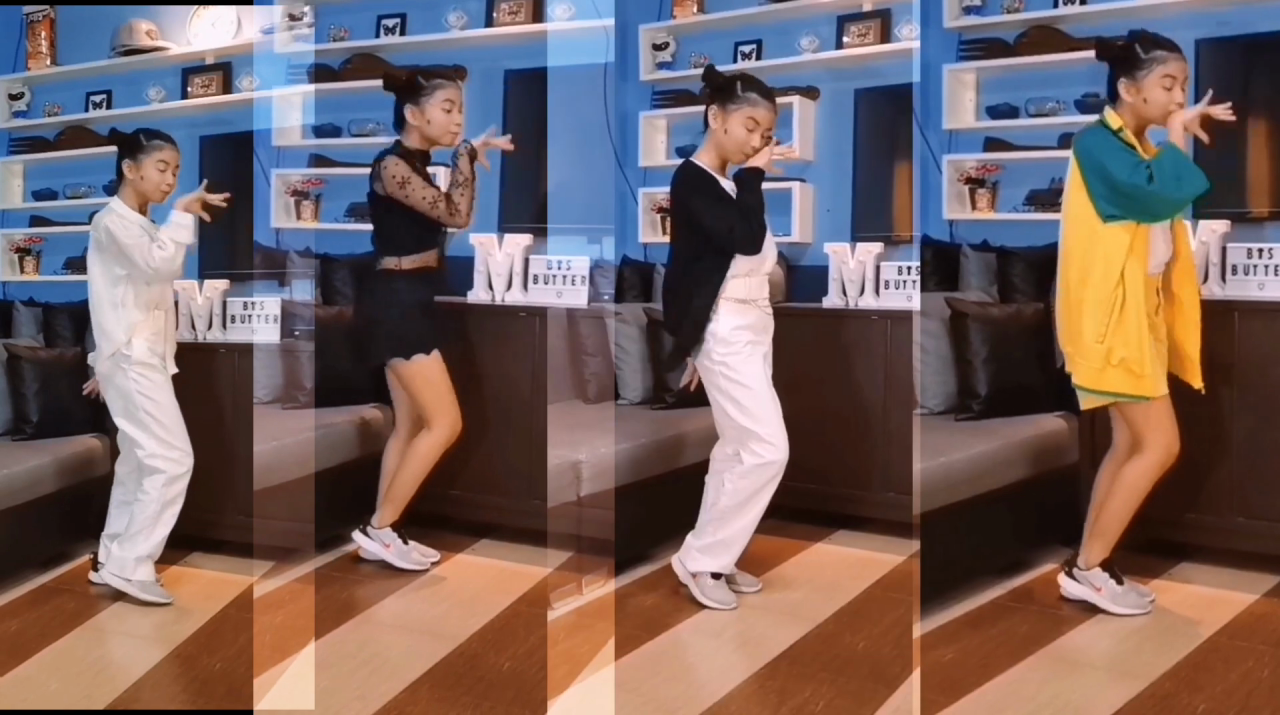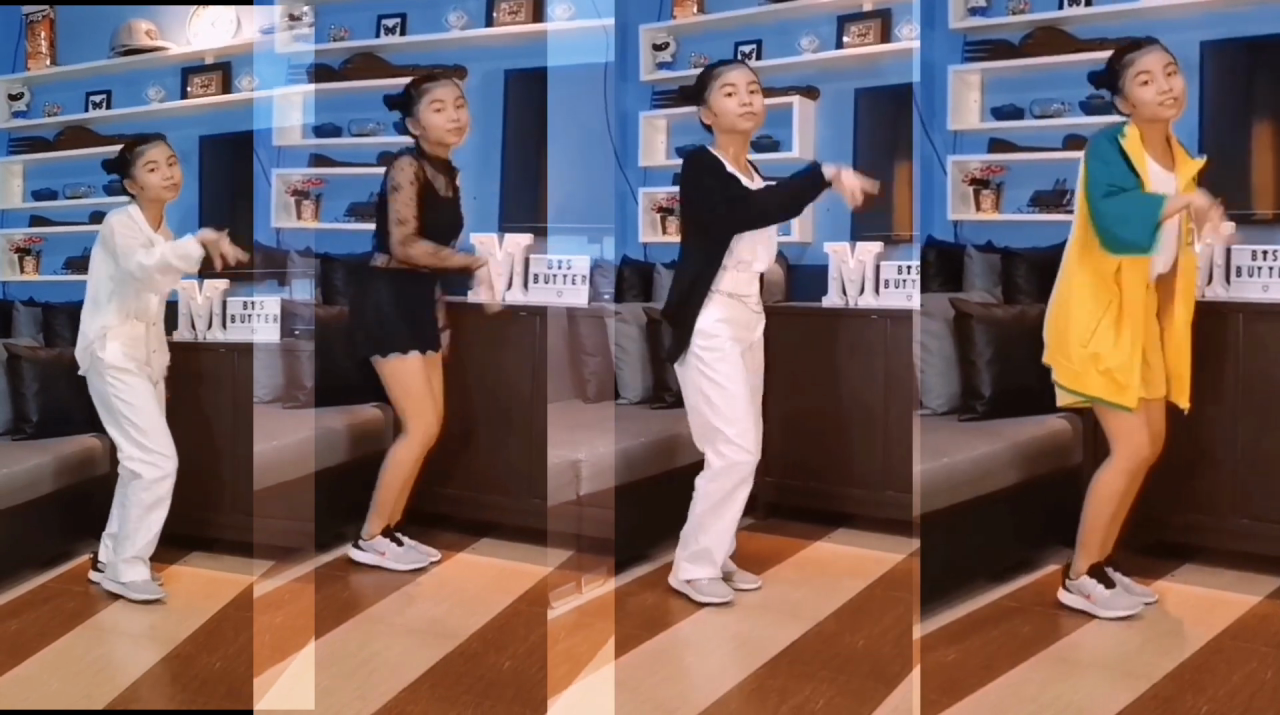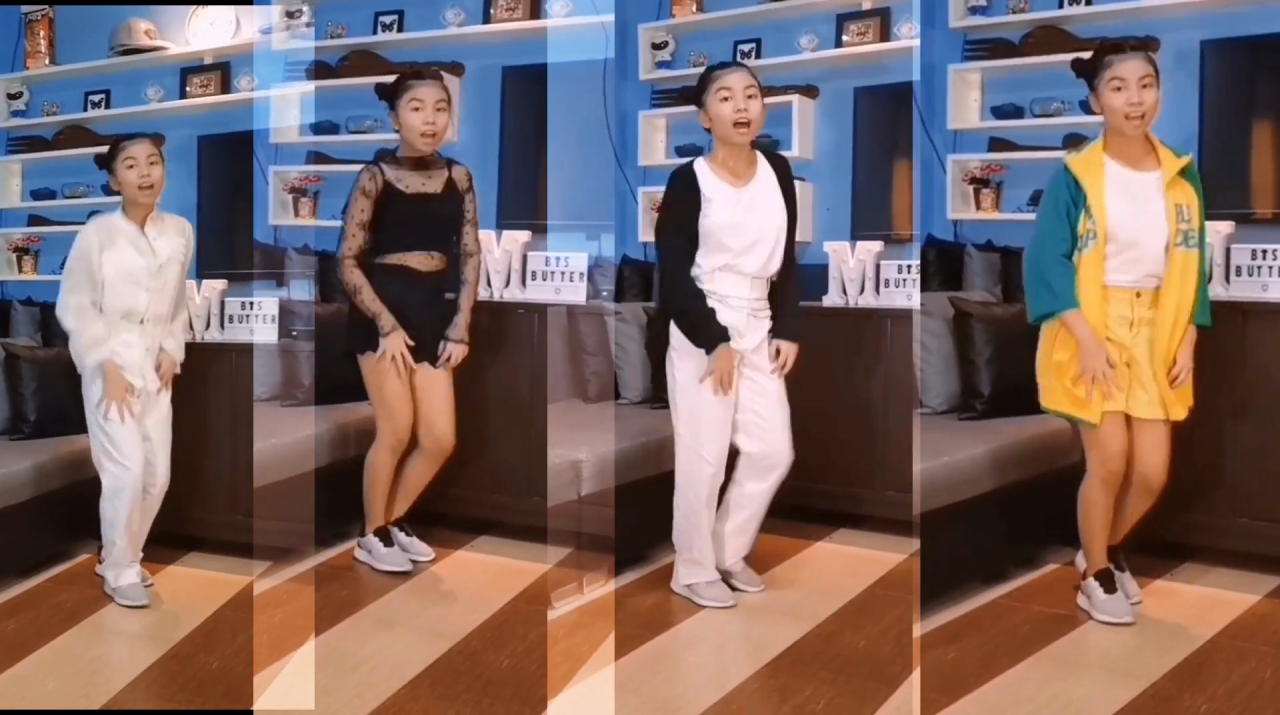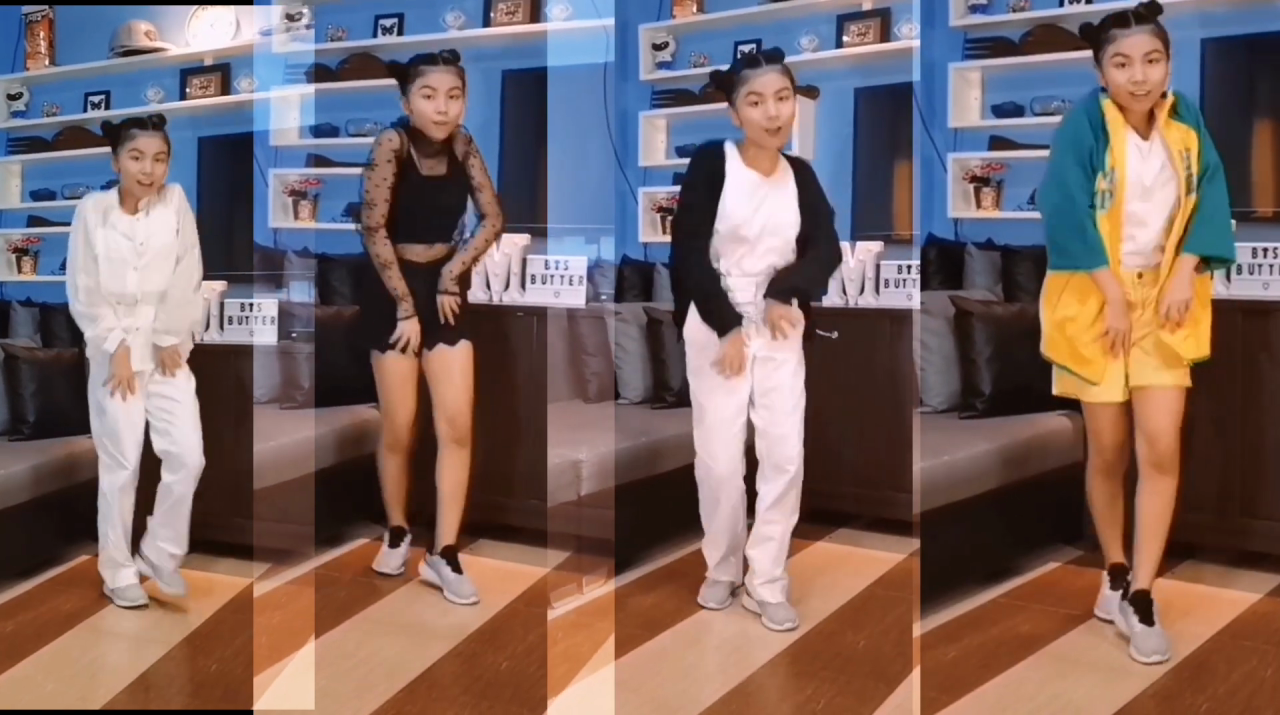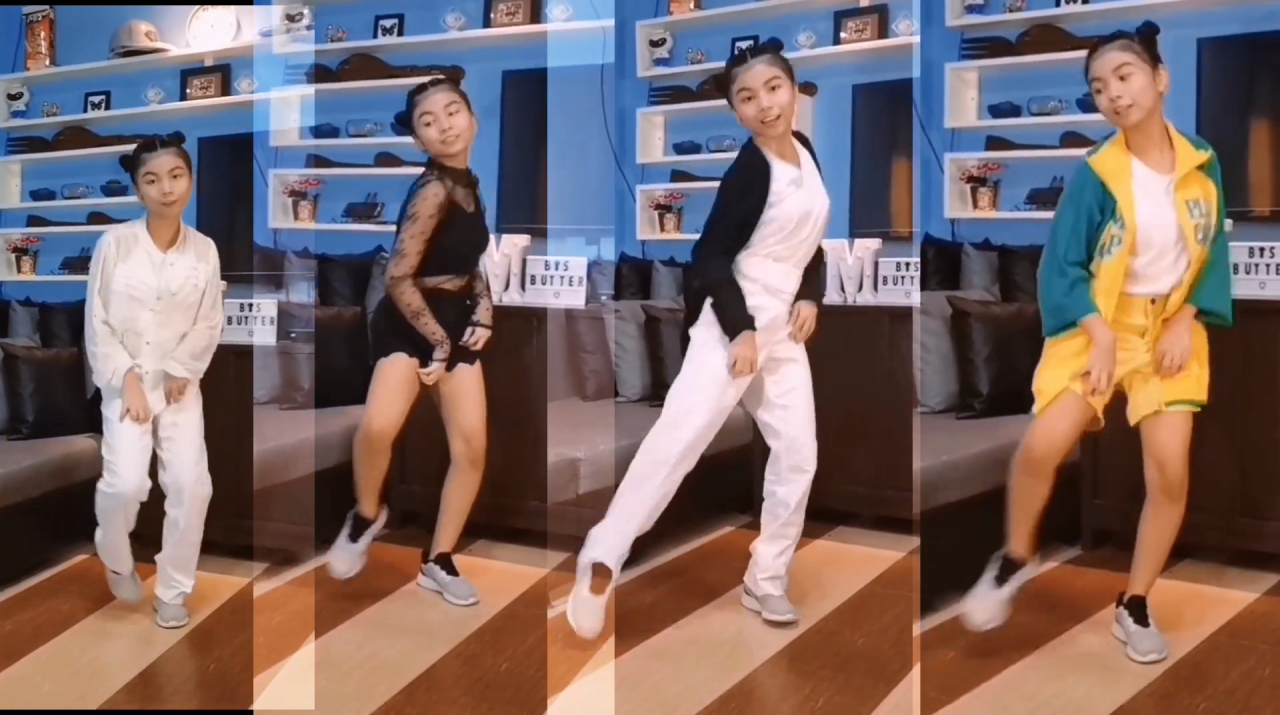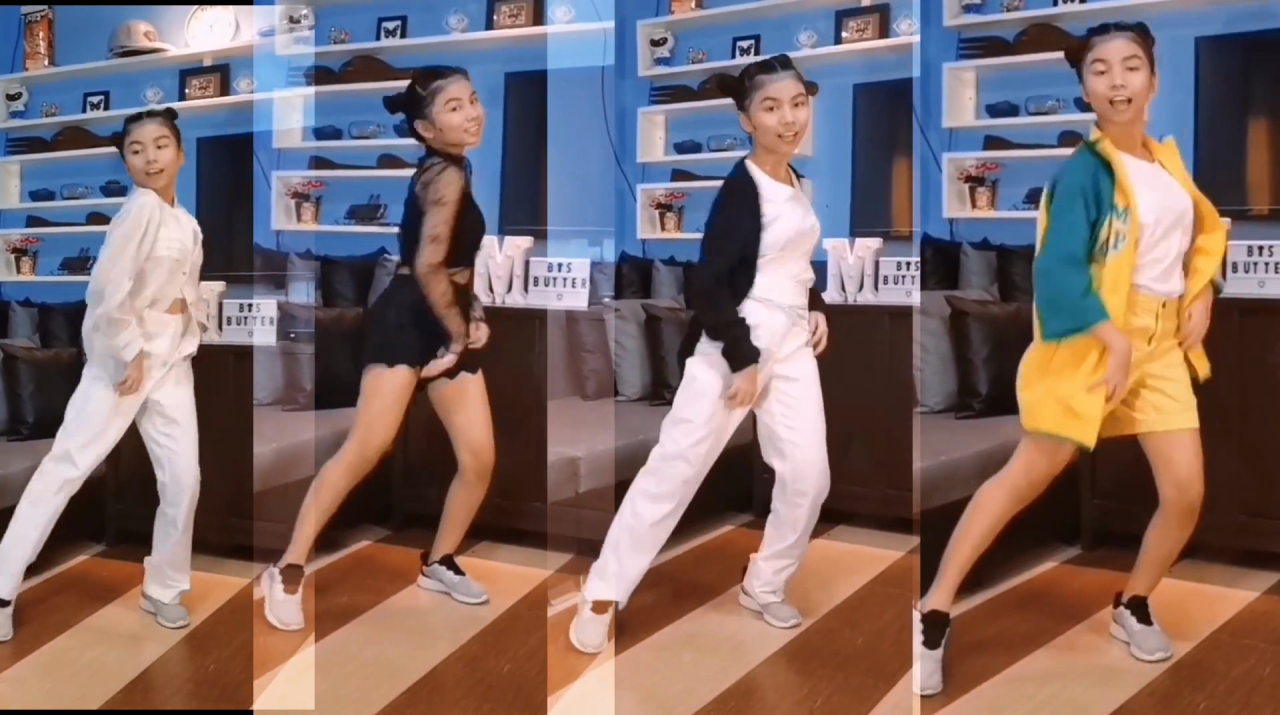
dt=0.3s
person 1, frame 1
left shoulder: (1143, 149)
right shoulder: (1097, 144)
right elbow: (1159, 194)
right wrist: (1180, 125)
left hip: (1138, 312)
right hip: (1108, 316)
left knee: (1129, 442)
right knee: (1160, 443)
left ankle: (1089, 565)
right ankle: (1086, 567)
person 1, frame 2
left shoulder: (1182, 160)
right shoulder: (1109, 151)
right elbow: (1115, 219)
right wrist: (1180, 201)
left hip: (1145, 317)
right hip: (1102, 319)
left knee: (1149, 444)
right knee: (1132, 448)
left ankle: (1098, 565)
right ankle: (1079, 577)
person 1, frame 3
left shoulder: (1179, 175)
right shoulder: (1076, 173)
left elbow: (1191, 259)
right elbow: (1047, 259)
left wrist: (1188, 332)
right wrist: (1084, 336)
left hip: (1156, 332)
right hip: (1089, 329)
left knee: (1152, 473)
right knee: (1109, 461)
left ankle: (1103, 552)
right ankle: (1097, 576)
person 1, frame 4
left shoulder: (1184, 119)
right shoulder: (1086, 122)
left elbow: (1210, 197)
right elbow: (1065, 210)
left wrist: (1187, 270)
right wrist: (1111, 294)
left hip: (1163, 302)
right hip: (1095, 303)
left knee: (1161, 448)
right knee: (1108, 450)
left ankle: (1140, 595)
right ankle: (1115, 571)
person 1, frame 5
left shoulder: (1200, 164)
right shoulder: (1098, 174)
left elbow: (1212, 254)
right elbow: (1063, 264)
left wrist: (1190, 318)
right wrist: (1098, 341)
left hip: (1171, 329)
right hip: (1101, 330)
left knee: (1171, 475)
right knee: (1040, 451)
left ankle: (1133, 605)
right ankle: (1013, 559)
person 1, frame 6
left shoulder: (1168, 161)
right shoulder: (1086, 168)
left elbow: (1203, 233)
right elbow: (1060, 267)
left wrist: (1201, 294)
right wrist: (1113, 343)
left hip: (1161, 341)
right hip: (1090, 340)
left knee: (1186, 492)
right knee: (1026, 475)
left ankle: (1131, 604)
right ankle: (933, 612)
person 2, frame 1
left shoulder: (725, 180)
right shoulder: (692, 181)
right elbow: (746, 240)
right wrist: (751, 173)
left hip: (751, 327)
right hip: (728, 332)
left knee: (741, 448)
right knee: (766, 449)
left ankle: (716, 558)
right ankle: (701, 558)
person 2, frame 2
left shoulder: (747, 167)
right shoulder: (701, 165)
right elbow: (751, 208)
right wrist: (827, 175)
left hip: (746, 318)
right hip: (711, 323)
left knee: (743, 447)
right knee: (733, 450)
left ankle: (714, 557)
right ankle: (693, 567)
person 2, frame 3
left shoulder: (777, 172)
right shoulder: (688, 181)
left elbow: (785, 261)
right elbow: (673, 272)
left wrist: (786, 330)
right wrist: (713, 341)
left hip: (756, 331)
right hip: (699, 337)
left knee: (772, 453)
right knee: (702, 461)
left ankle: (728, 554)
right ankle: (693, 570)
person 2, frame 4
left shoulder: (801, 175)
right shoulder: (713, 161)
left elbow: (824, 250)
right elbow: (689, 253)
left wrist: (788, 295)
right wrist: (725, 327)
left hip: (778, 326)
right hip: (717, 329)
left knee: (784, 456)
right knee: (720, 457)
left ankle: (765, 583)
right ankle: (725, 559)
person 2, frame 5
left shoulder: (803, 151)
right shoulder: (752, 166)
right elbow: (713, 256)
left wrist: (809, 296)
right wrist: (741, 329)
left hip: (780, 329)
right hip: (727, 326)
left knee: (798, 453)
right knee: (676, 439)
left ankle: (766, 580)
right ankle: (603, 559)
person 2, frame 6
left shoulder: (798, 184)
right shoulder: (741, 186)
right elbow: (715, 279)
left wrist: (816, 308)
right wrist: (742, 360)
left hip: (790, 345)
right hip: (731, 344)
left knee: (809, 475)
right knee: (675, 463)
left ankle: (765, 586)
right ankle: (604, 592)
person 3, frame 1
left shoulder: (413, 166)
right shoulder: (393, 167)
right elbow: (456, 215)
right wrist: (470, 152)
left hip: (409, 303)
right hip: (394, 304)
left knee: (412, 424)
right knee: (445, 422)
left ankle: (382, 532)
right ankle: (379, 527)
person 3, frame 2
left shoulder: (447, 171)
right shoulder: (408, 166)
right elbow: (405, 245)
left wrist: (439, 313)
right wrist: (476, 263)
left hip: (420, 303)
right hip: (389, 302)
left knee: (429, 425)
right knee: (421, 428)
left ankle: (388, 531)
right ankle: (370, 537)
person 3, frame 3
left shoulder: (458, 176)
right shoulder: (375, 176)
left elbow: (471, 253)
right elbow: (348, 262)
left wrist: (462, 324)
right wrist: (387, 323)
left hip: (433, 308)
right hip: (382, 309)
left knee: (438, 439)
right knee: (396, 432)
left ankle: (397, 518)
right ankle: (373, 535)
person 3, frame 4
left shoulder: (463, 146)
right shoulder: (390, 143)
left elbow: (493, 219)
right elbow: (373, 227)
left wrist: (451, 275)
right wrist: (405, 305)
left hip: (441, 297)
right hip: (392, 298)
left knee: (455, 430)
right knee: (398, 431)
left ankle: (443, 554)
right ankle: (396, 530)
person 3, frame 5
left shoulder: (462, 182)
right shoulder: (434, 192)
right elbow: (398, 278)
left wrist: (481, 313)
right wrist: (438, 344)
left hip: (457, 322)
right hip: (408, 321)
left knee: (472, 449)
right knee: (379, 428)
left ankle: (438, 562)
right ankle: (366, 515)
person 3, frame 6
left shoulder: (440, 171)
right shoulder: (447, 176)
right elbow: (429, 266)
left wrist: (474, 318)
right wrist: (458, 332)
left hip: (446, 323)
right hip: (406, 318)
left knee: (480, 457)
right knee: (365, 447)
left ankle: (440, 562)
right ankle: (289, 568)
person 4, frame 1
left shoulder: (140, 224)
right shoulder: (112, 222)
right elbow: (162, 264)
left wrist: (103, 364)
right wrist: (183, 211)
left hip: (143, 357)
right hip: (131, 359)
left knee: (139, 461)
right knee: (173, 460)
left ankle: (111, 559)
right ankle: (130, 566)
person 4, frame 2
left shoulder: (163, 234)
right shoulder: (121, 223)
right elbow: (142, 268)
right wrist: (201, 242)
left hip: (144, 361)
right hip: (114, 361)
left knee: (143, 464)
right knee: (156, 463)
left ankle: (111, 559)
right ankle: (126, 569)
person 4, frame 3
left shoulder: (180, 231)
right shoulder: (97, 233)
right elbow: (72, 307)
left wrist: (172, 348)
right wrist: (107, 363)
left hip: (155, 370)
right hip: (109, 371)
left knee: (156, 477)
right knee: (126, 473)
left ankle: (119, 557)
right ankle: (120, 573)
person 4, frame 4
left shoulder: (176, 203)
right shoulder: (92, 211)
left elbow: (188, 279)
right elbow: (82, 292)
left wrist: (173, 339)
right wrist: (117, 347)
left hip: (167, 353)
right hip: (113, 355)
left knee: (187, 456)
right knee: (120, 466)
left ankle: (161, 552)
right ankle: (119, 572)
person 4, frame 5
left shoulder: (203, 251)
right shoulder: (115, 243)
left elbow: (205, 327)
right elbow: (98, 325)
left wrist: (178, 374)
right wrist: (128, 378)
left hip: (180, 383)
right hip: (127, 380)
left knee: (192, 484)
right knee: (125, 483)
left ankle: (173, 589)
right ankle: (117, 559)
person 4, frame 6
left shoulder: (176, 211)
right shoulder: (140, 211)
right elbow: (109, 293)
left wrist: (190, 327)
right wrist: (132, 354)
left hip: (172, 361)
right hip: (121, 358)
left knee: (183, 478)
right knee: (69, 463)
left ankle: (165, 590)
